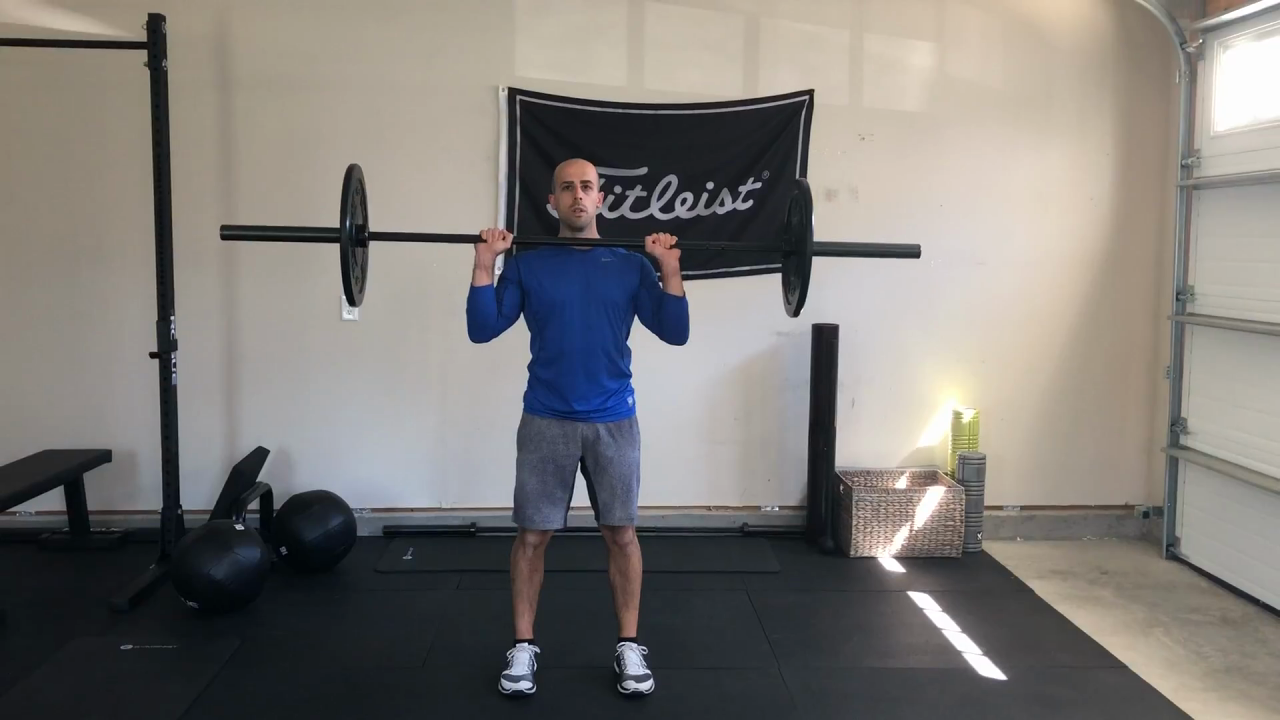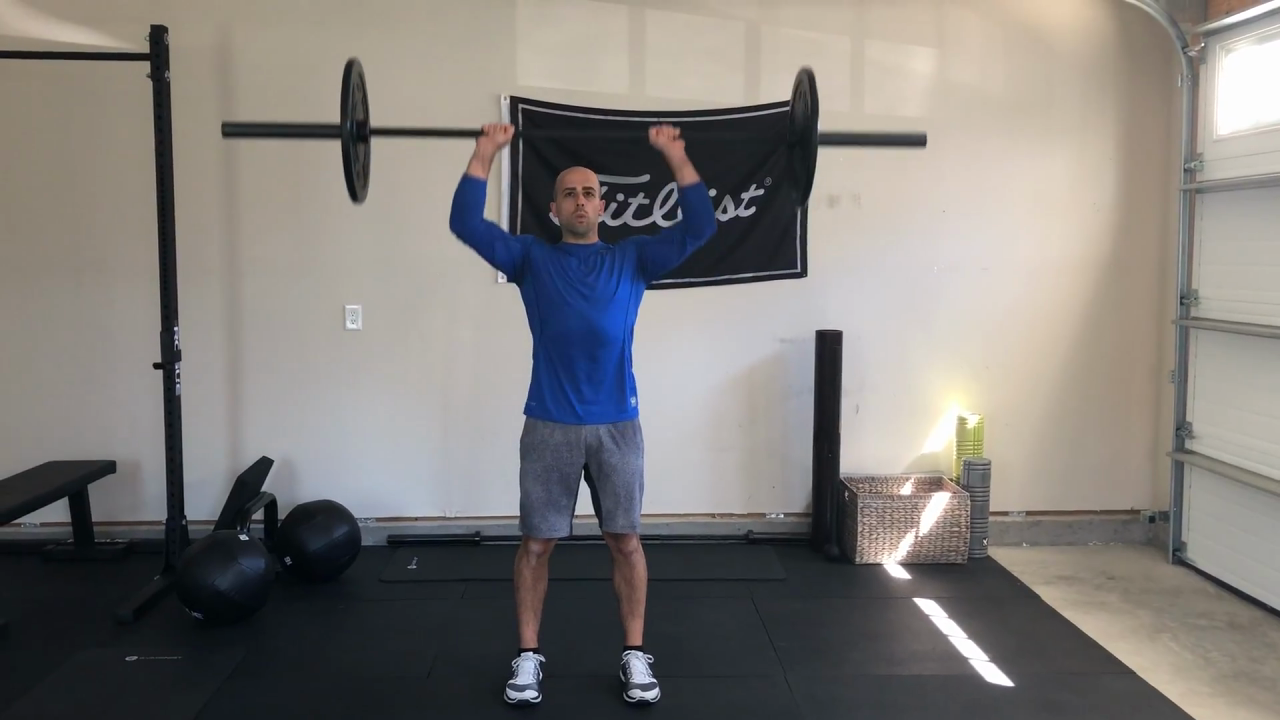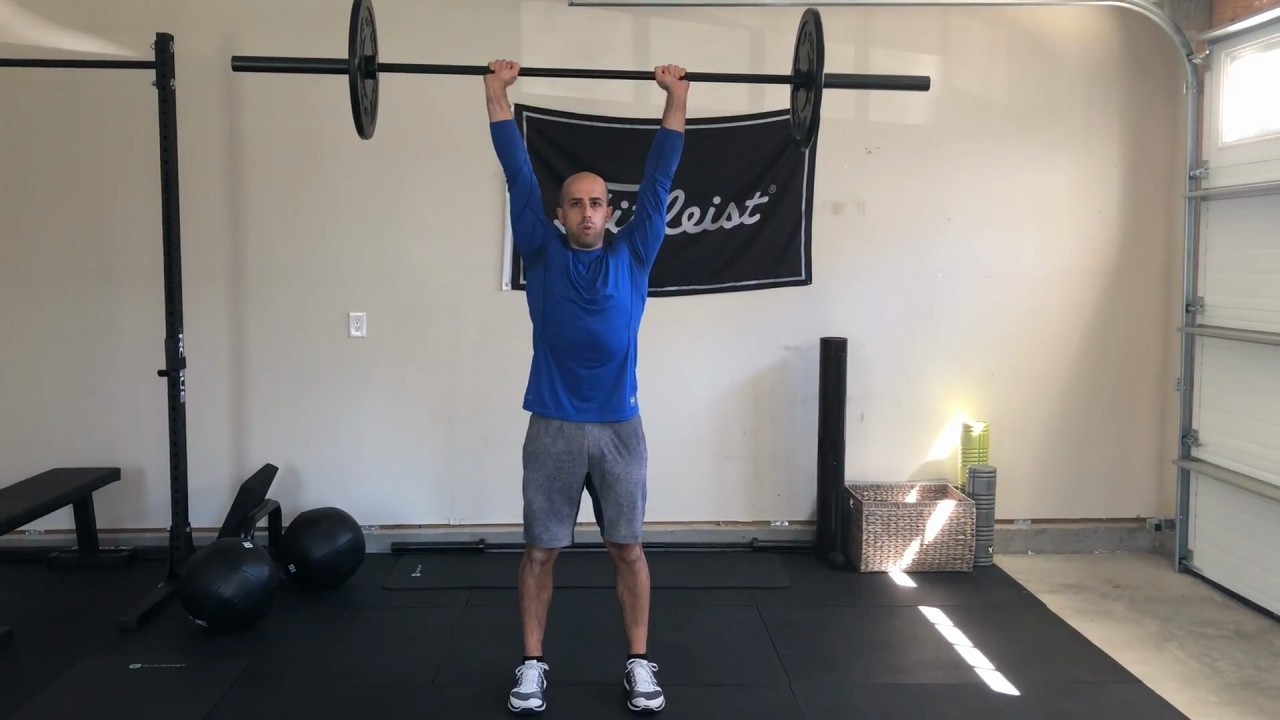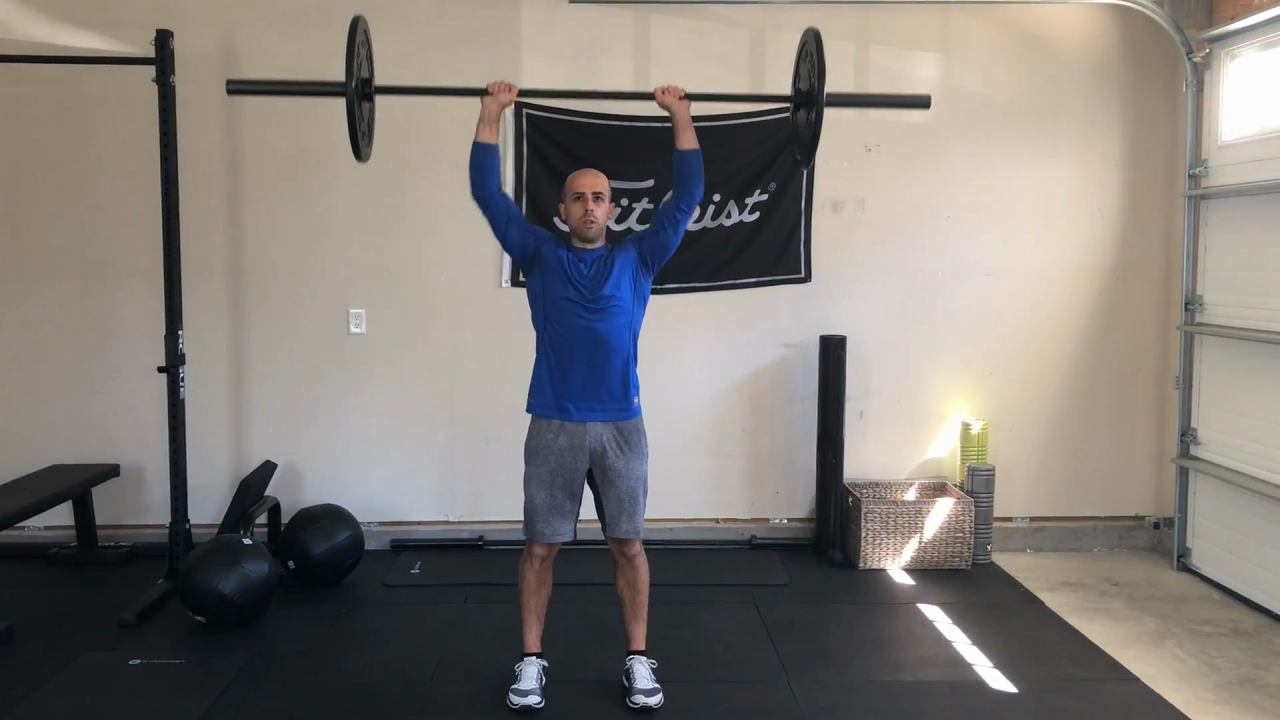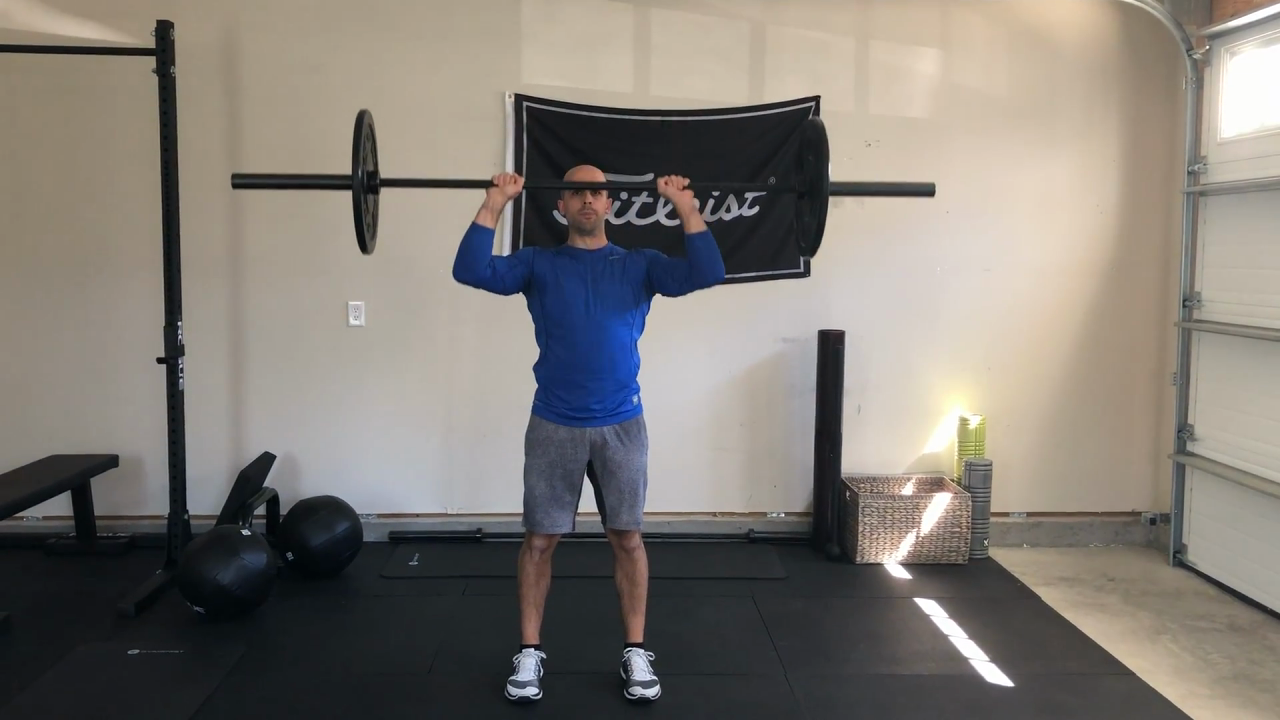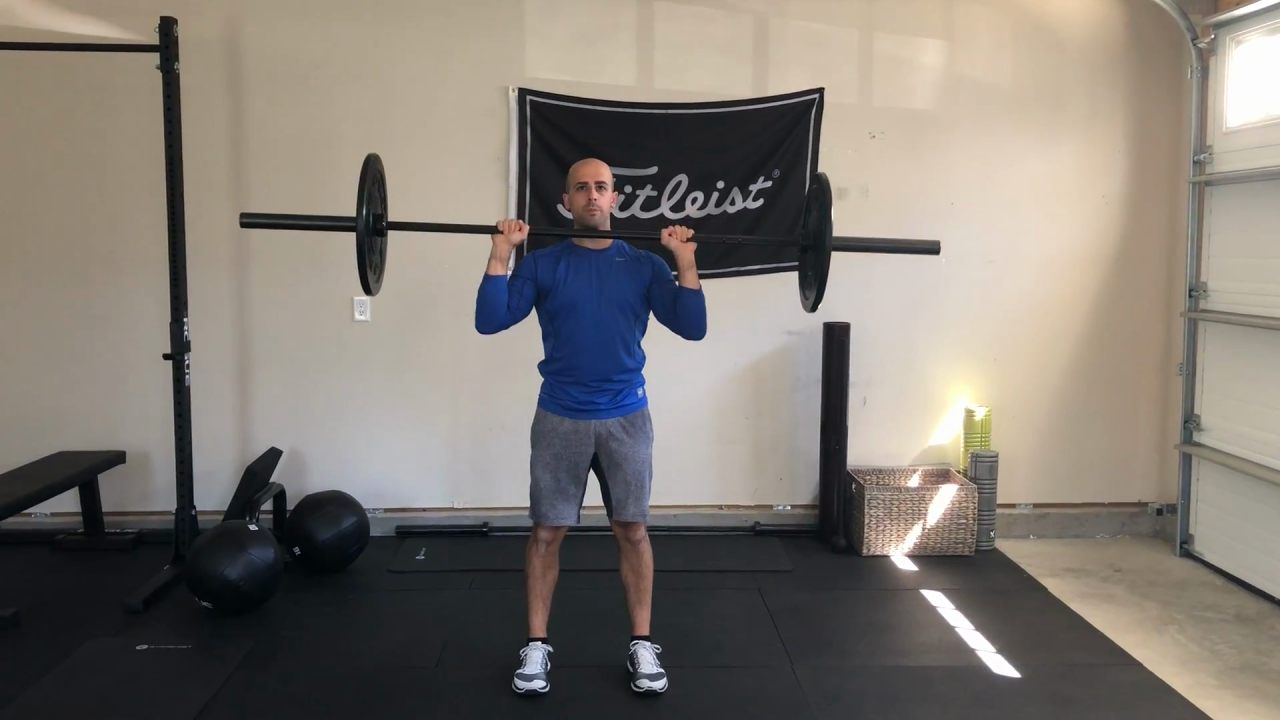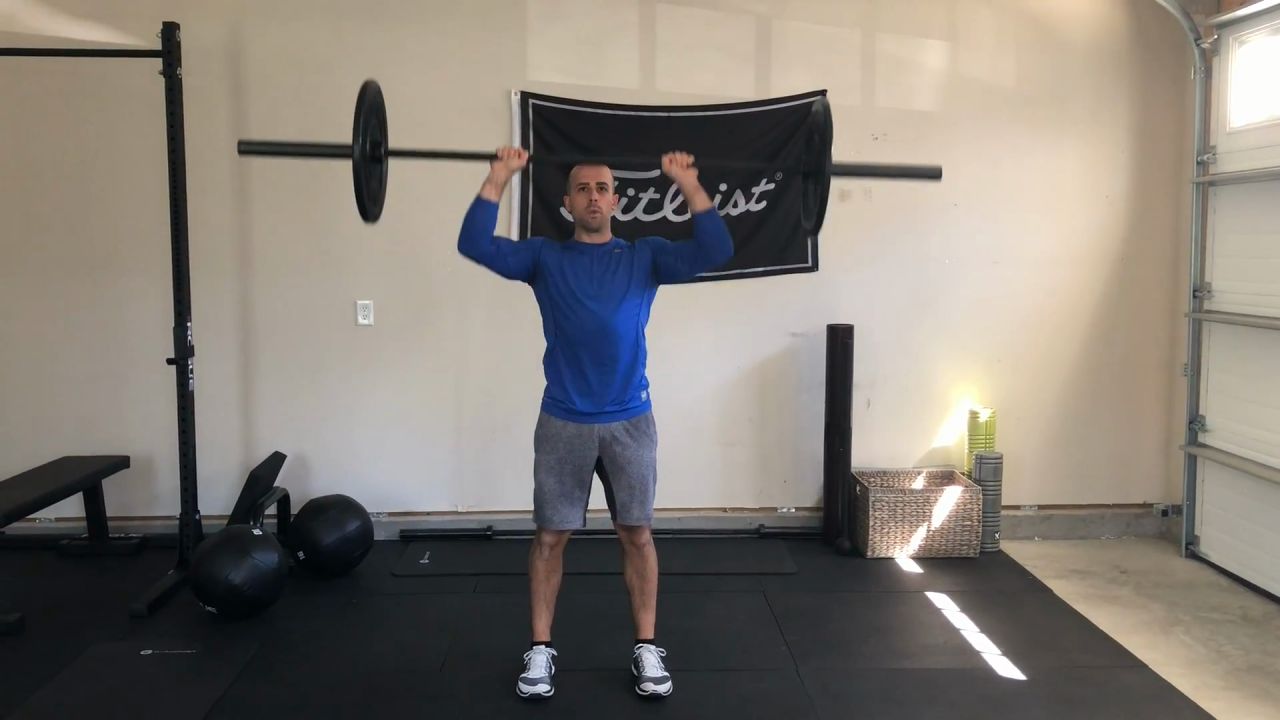
dt=0.7s
person 1, frame 1
left shoulder: (631, 266)
right shoulder: (527, 265)
left elbow: (676, 333)
right elbow: (481, 329)
left wrist: (670, 269)
right wrist: (484, 265)
left hip: (614, 421)
right hip: (545, 421)
left knee: (621, 534)
right knee: (532, 535)
left ankle: (628, 647)
right ankle: (522, 647)
person 1, frame 2
left shoulder: (633, 257)
right shoulder: (531, 257)
left elbow: (700, 227)
right elbow: (465, 224)
left wrist: (676, 157)
right wrist: (484, 154)
left hip: (617, 425)
right hip: (549, 426)
left knee: (625, 540)
right knee: (536, 543)
left ankle: (634, 654)
right ankle: (528, 656)
person 1, frame 3
left shoulder: (633, 254)
right shoulder: (541, 252)
left elbow: (659, 174)
right elbow: (517, 170)
left wrist: (676, 96)
right wrist: (496, 91)
left hip: (619, 429)
right hip: (552, 430)
left knee: (627, 548)
right knee: (539, 551)
left ankle: (638, 663)
right ankle: (532, 664)
person 1, frame 4
left shoulder: (637, 258)
right shoulder: (541, 256)
left elbow: (686, 194)
right elbow: (488, 193)
left wrist: (680, 116)
right wrist: (490, 113)
left hip: (621, 427)
right hip: (554, 427)
left knee: (628, 545)
right knee: (539, 547)
left ankle: (638, 660)
right ankle: (531, 660)
person 1, frame 5
left shoulder: (639, 263)
right shoulder: (537, 262)
left elbow: (707, 273)
right elbow: (470, 271)
left wrist: (685, 207)
right wrist: (494, 204)
left hip: (621, 424)
right hip: (553, 425)
left knee: (627, 537)
right knee: (539, 539)
left ankle: (635, 653)
right ankle: (529, 652)
person 1, frame 6
left shoulder: (645, 265)
right shoulder: (541, 264)
left elbow: (693, 327)
right elbow: (489, 321)
left wrist: (686, 261)
right wrist: (499, 254)
left hip: (627, 417)
right hip: (559, 418)
left knee: (632, 531)
right knee: (546, 532)
left ankle: (642, 645)
right ankle: (536, 645)
person 1, frame 7
left shoulder: (646, 257)
right shoulder: (545, 257)
left elbow: (716, 249)
right elbow: (474, 242)
left wrist: (689, 185)
right wrist: (499, 177)
left hip: (631, 419)
right hip: (562, 421)
left knee: (636, 533)
right knee: (550, 536)
left ankle: (646, 648)
right ankle: (540, 650)
